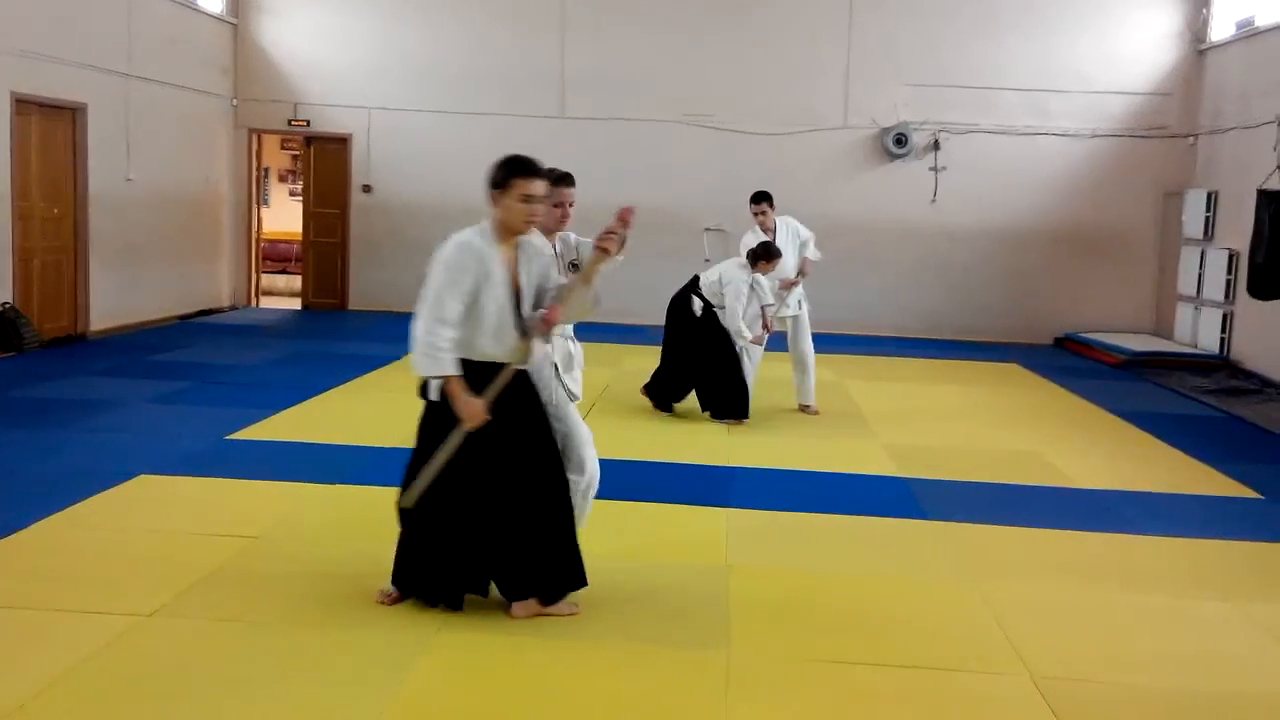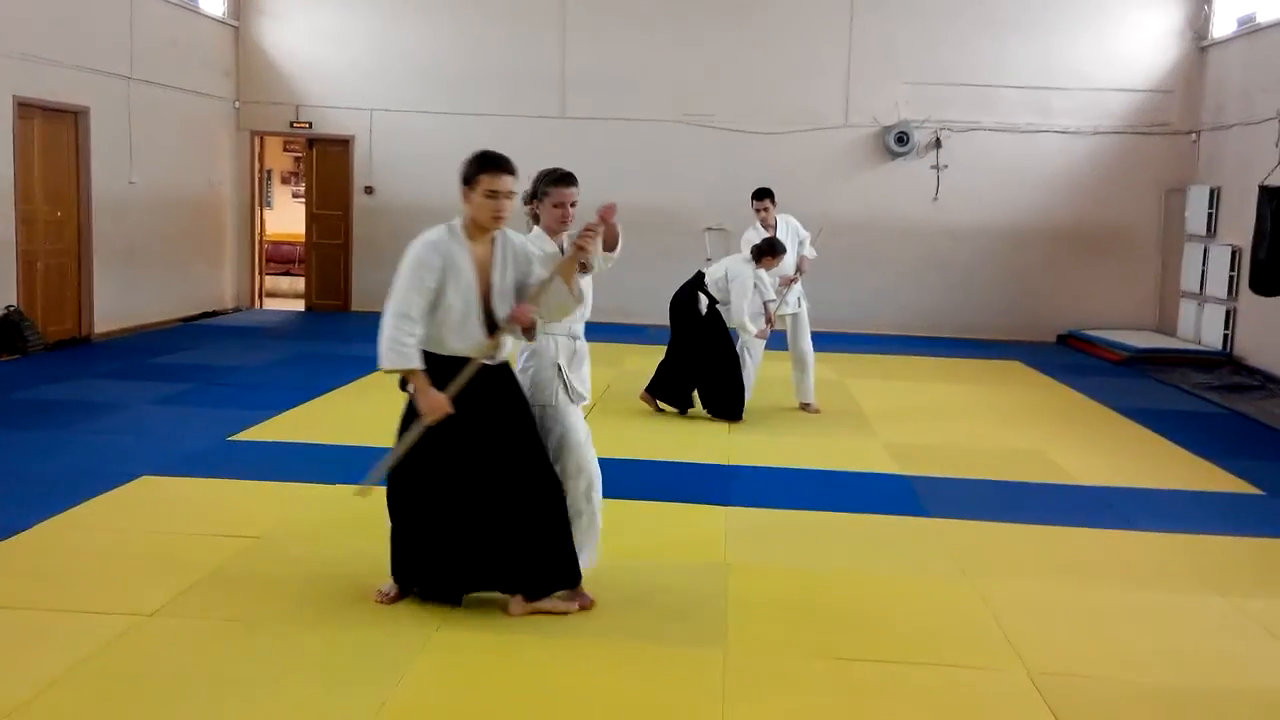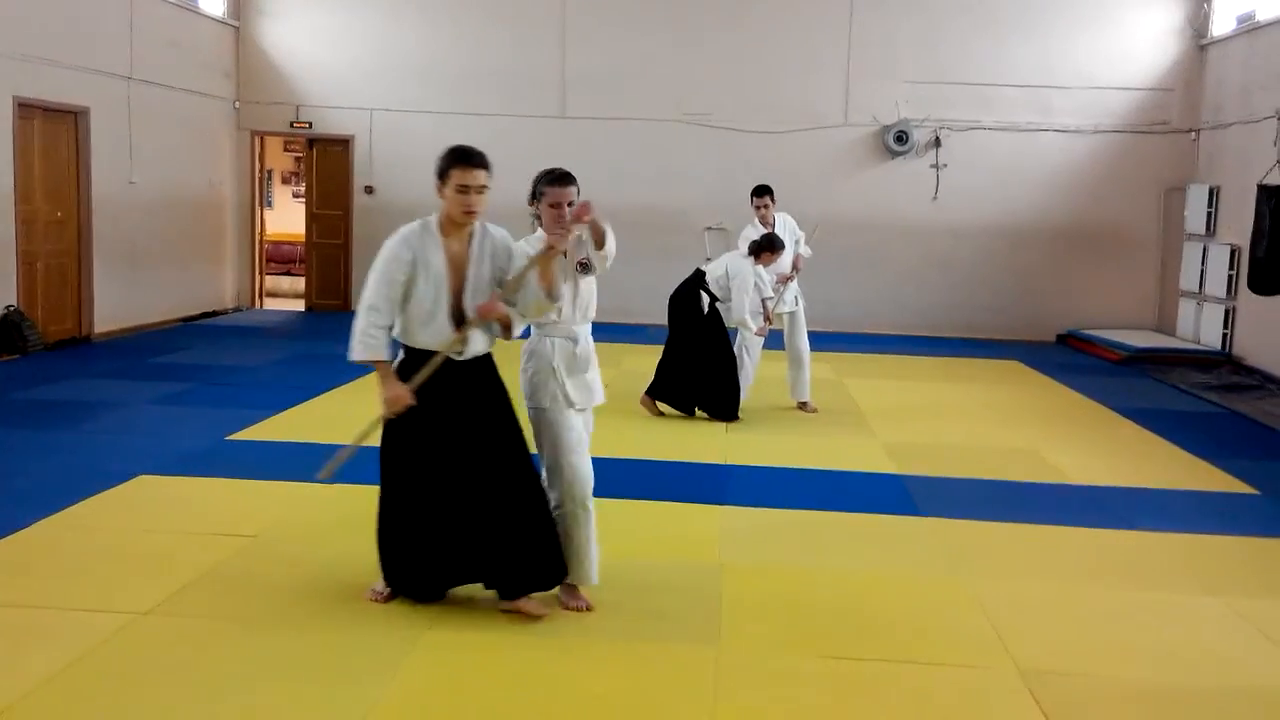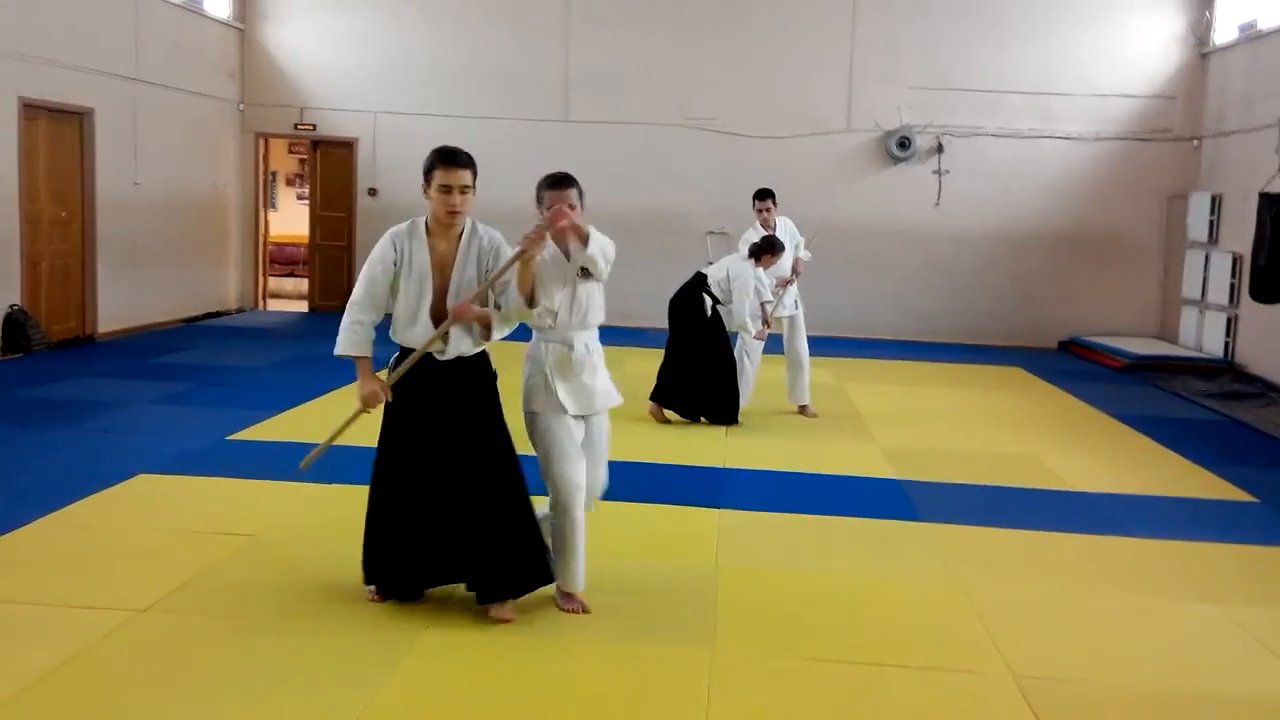
dt=0.1s
person 1, frame 1
left shoulder: (533, 251)
right shoulder: (463, 250)
right elbow: (435, 327)
right wrist: (458, 395)
left hip: (512, 385)
right hip: (461, 383)
left knee: (536, 484)
right knee: (439, 492)
left ankle: (531, 592)
right ankle: (409, 578)
person 1, frame 2
left shoulder: (514, 248)
right shoulder: (432, 247)
left elbow: (551, 306)
right elbow: (401, 321)
left wrist: (571, 264)
right wrist: (421, 389)
left hip: (494, 381)
right hip: (440, 379)
left knee: (524, 478)
right knee: (422, 487)
left ankle: (527, 589)
right ankle: (408, 576)
person 1, frame 3
left shoulder: (498, 244)
right shoulder: (408, 242)
left elbow: (536, 306)
right elbow: (374, 313)
left wrist: (547, 263)
right wrist: (387, 381)
left hip: (476, 378)
right hip: (420, 375)
left knee: (508, 477)
right knee: (406, 484)
left ankle: (516, 584)
right ankle: (400, 575)
person 1, frame 4
left shoulder: (489, 244)
right shoulder: (398, 241)
left elbow: (516, 309)
right elbow: (362, 308)
right wrist: (365, 375)
left hip: (470, 377)
right hip: (413, 376)
left knee: (491, 479)
right knee: (399, 483)
left ankle: (499, 589)
right ankle: (390, 576)
person 2, frame 1
left shoulder: (567, 244)
left elbow: (593, 256)
left hip: (559, 357)
right hip: (541, 361)
left knee: (572, 463)
right knee: (582, 468)
person 2, frame 2
left shoulder: (577, 245)
right shoulder: (528, 249)
left elbow: (602, 255)
left wrist: (609, 228)
left hip: (572, 360)
right hip: (546, 363)
left knee: (568, 466)
right knee: (582, 470)
person 2, frame 3
left shoulder: (582, 244)
right shoulder: (528, 250)
left elbow: (602, 252)
left wrist: (595, 225)
left hip: (581, 362)
right hip: (547, 364)
left knee: (565, 476)
right knee: (574, 479)
right ankle: (571, 578)
person 2, frame 4
left shoulder: (601, 246)
right shoulder: (534, 254)
left elbow: (593, 252)
right elbow: (522, 300)
left wrist: (576, 229)
right wrist: (528, 256)
left hip: (589, 368)
right hip: (548, 370)
left knee: (593, 483)
right knee: (568, 485)
left ankle: (560, 549)
right ankle: (567, 582)
person 3, frame 1
left shoulder: (789, 224)
right shoulder: (749, 241)
left elbow: (807, 240)
left wrist: (807, 259)
right wrist: (778, 285)
left hip: (794, 297)
left knee: (804, 351)
left ankle: (805, 400)
person 3, frame 2
left shoulder: (789, 222)
right shoulder: (750, 237)
left elbow: (805, 239)
left wrist: (804, 256)
right wrist: (778, 281)
left hip: (793, 295)
left knee: (803, 349)
right knee: (749, 348)
left ankle: (806, 399)
person 3, frame 3
left shoulder: (786, 220)
right shoulder: (748, 235)
left elbow: (799, 238)
left wrist: (800, 255)
right wrist: (775, 279)
left hip: (789, 294)
left knee: (799, 348)
right knee: (747, 347)
left ankle: (802, 398)
person 3, frame 4
left shoulder: (787, 224)
right shoulder: (749, 238)
left elbow: (799, 243)
left wrist: (799, 259)
right wrist: (775, 282)
left hip: (789, 297)
left knee: (799, 352)
right knee: (747, 351)
left ankle: (802, 402)
person 4, frame 1
left shoulder: (744, 265)
right shoulder: (738, 279)
left elbow: (758, 281)
right elbow: (733, 320)
left wrist: (765, 312)
right wrist: (751, 338)
left hip: (687, 306)
right hip: (690, 309)
left knee: (682, 354)
right knee: (721, 356)
left ankle: (654, 392)
right ankle: (725, 411)
person 4, frame 2
left shoulder: (748, 261)
right shoulder: (744, 274)
left elbow: (759, 278)
right elbow: (738, 315)
right wrist: (755, 332)
left hip: (689, 302)
right hip: (694, 306)
left knee: (686, 353)
right knee: (720, 354)
left ankle: (652, 393)
right ankle: (724, 410)
person 4, frame 3
left shoulder: (744, 258)
right shoulder: (744, 271)
left elbow: (757, 274)
right elbow: (739, 312)
left wrist: (765, 305)
right wrist: (754, 329)
left hip: (684, 298)
right hip: (694, 303)
left knee: (681, 351)
right knee: (716, 355)
left ankle: (652, 397)
right ankle: (720, 409)
person 4, frame 4
left shoulder: (744, 260)
right shoulder: (745, 273)
left elbow: (758, 277)
right elbow: (739, 314)
left wrist: (764, 309)
right wrist: (754, 332)
left hip: (686, 301)
right hip: (697, 306)
left knee: (682, 355)
right knee: (717, 358)
left ankle: (658, 404)
right ankle: (721, 414)
